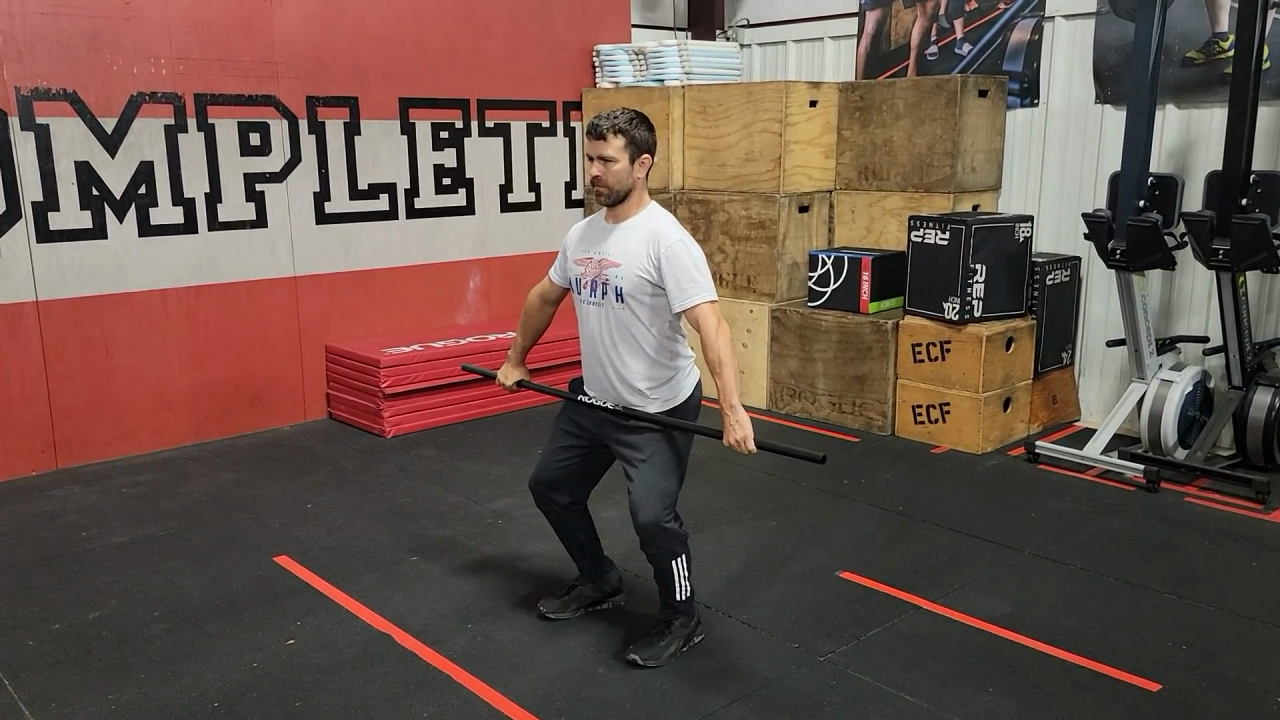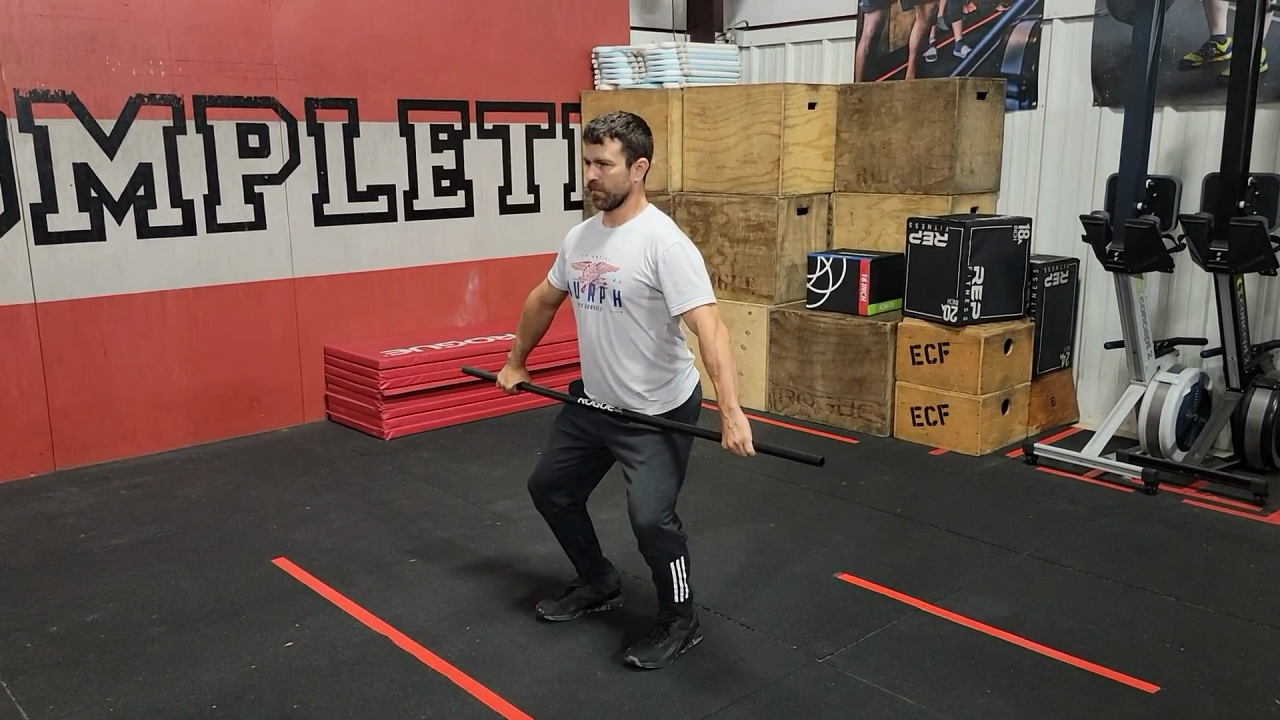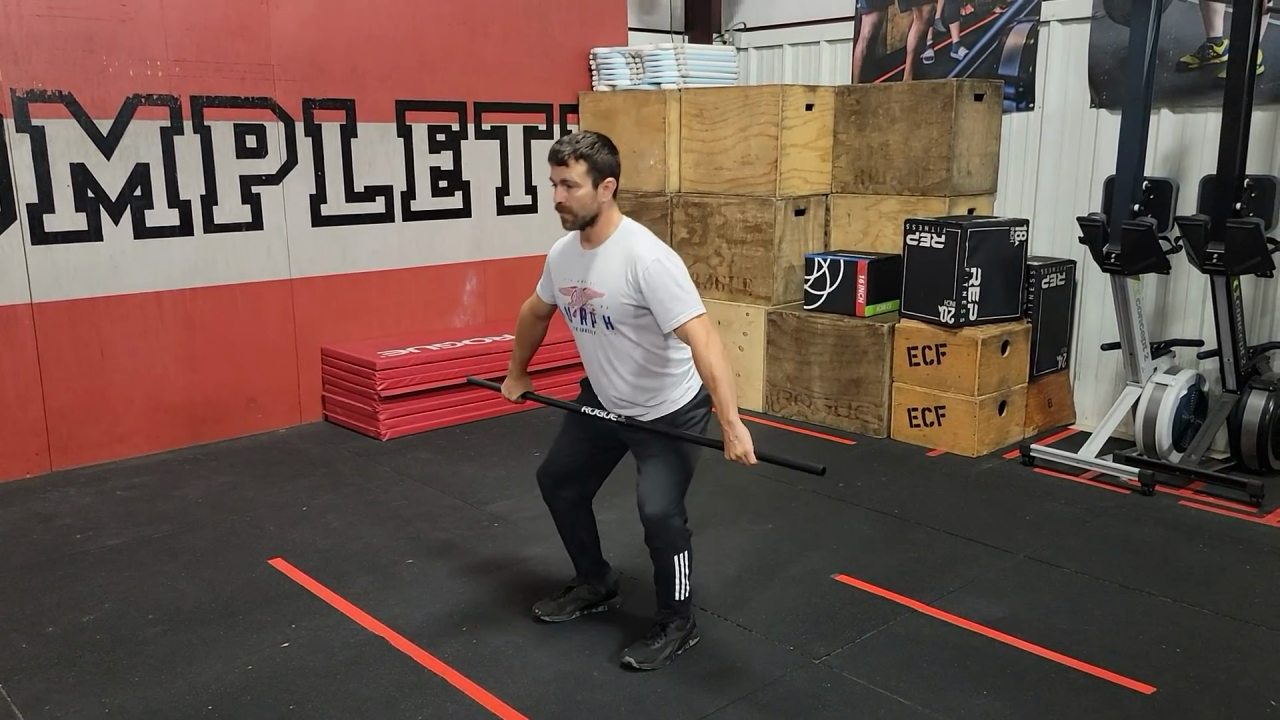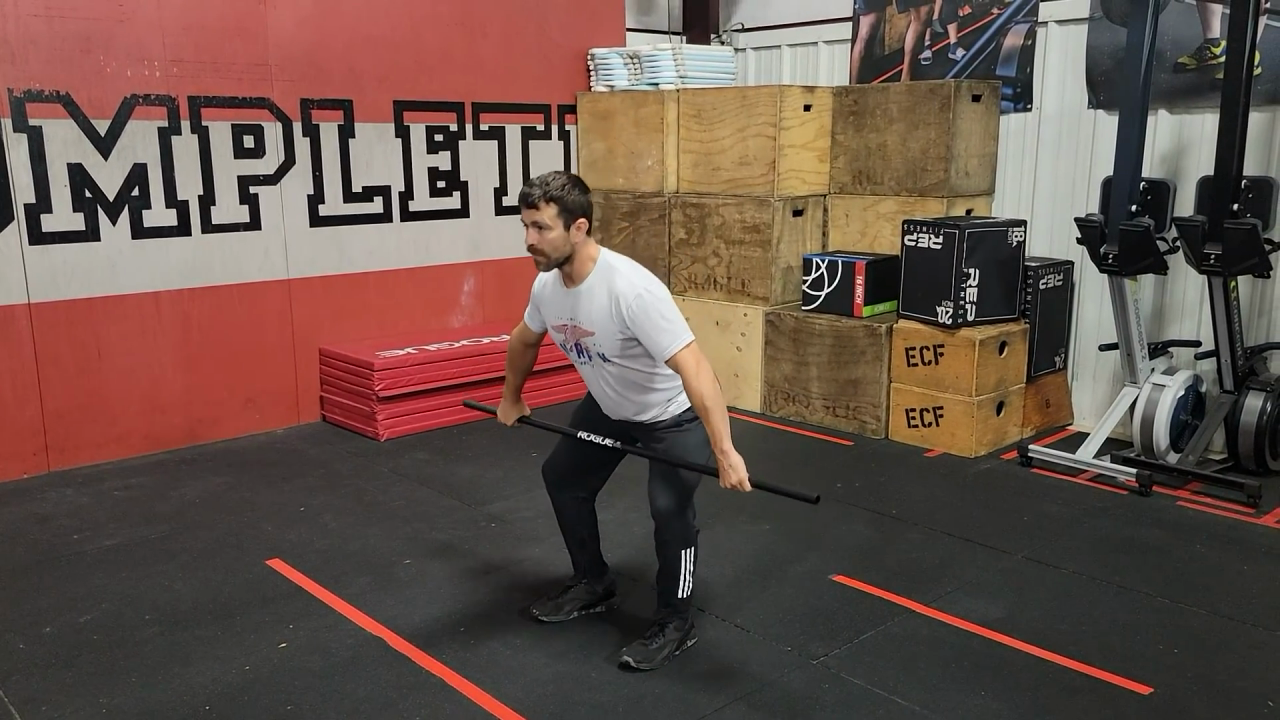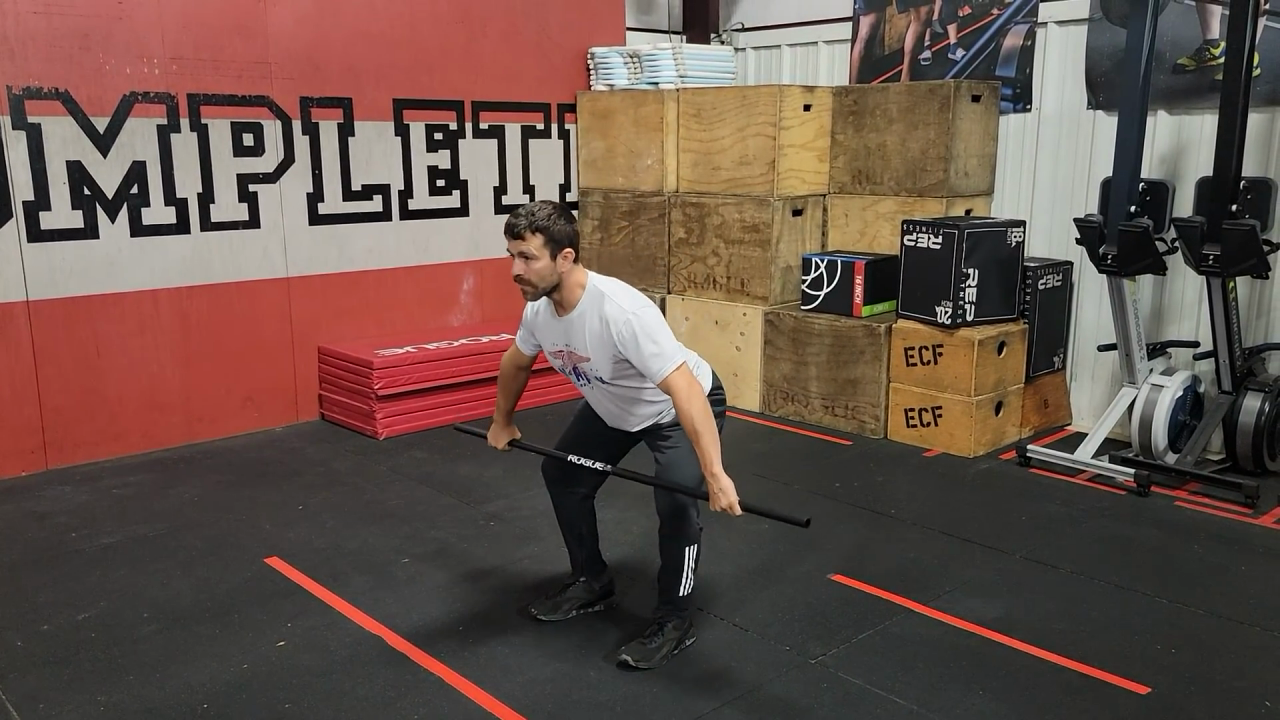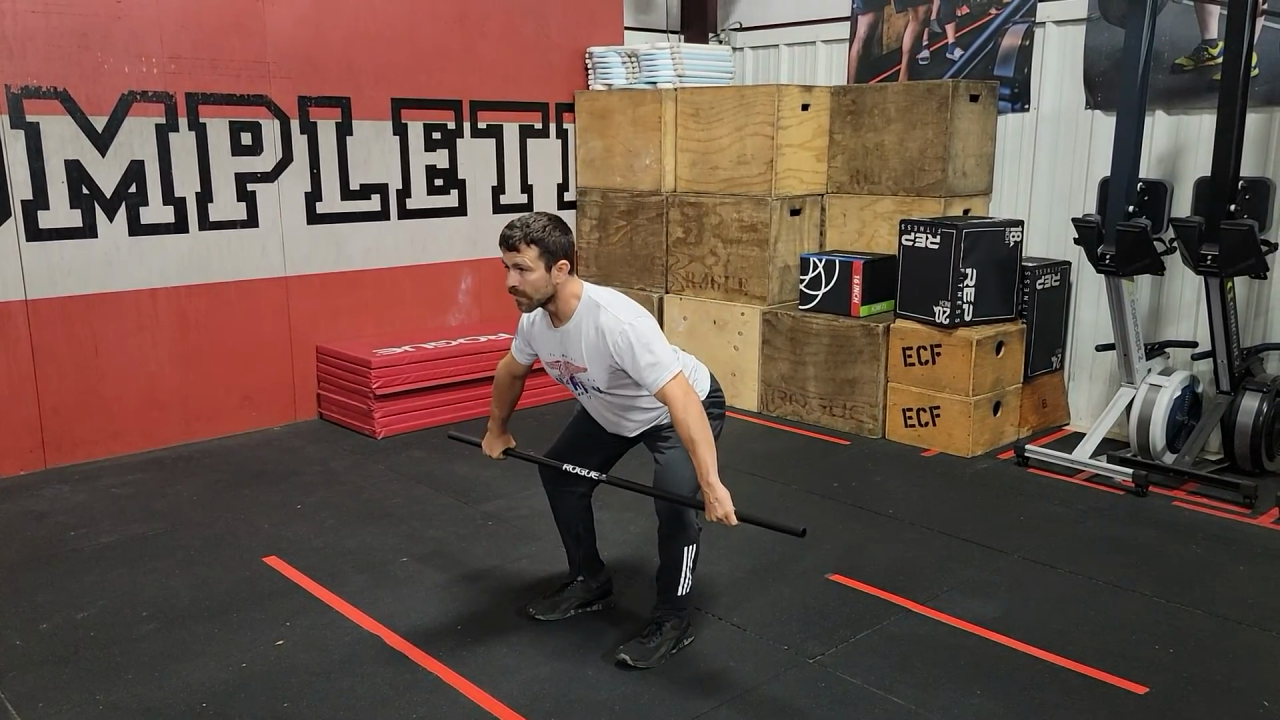
dt=0.3s
person 1, frame 1
left shoulder: (666, 239)
right shoulder: (581, 234)
left elbow: (709, 323)
right elbow: (544, 296)
left wrist: (732, 409)
right wrist: (515, 359)
left hip: (657, 410)
right hip: (592, 399)
left knee: (652, 516)
right knee: (550, 486)
left ankle: (681, 620)
right ankle: (599, 581)
person 1, frame 2
left shoulder: (664, 243)
right shoulder: (579, 237)
left elbow: (708, 326)
right elbow: (543, 300)
left wrist: (731, 411)
right wrist: (515, 362)
left hip: (656, 413)
right hip: (592, 402)
left knee: (650, 517)
right knee: (549, 488)
left ankle: (679, 622)
right ankle: (597, 585)
person 1, frame 3
left shoulder: (646, 257)
right shoulder: (562, 253)
left elbow: (702, 339)
right elbow: (535, 313)
left wrist: (730, 423)
right wrist: (517, 373)
left hip: (670, 409)
right hip: (603, 401)
left knee: (659, 510)
right knee: (558, 480)
left ankle: (676, 623)
right ankle: (595, 584)
person 1, frame 4
left shoulder: (630, 288)
right shoulder: (547, 285)
left elbow: (693, 367)
right elbow: (524, 340)
left wrist: (724, 451)
right wrist: (511, 397)
left hip: (674, 410)
right hip: (610, 406)
left knee: (669, 506)
right knee: (562, 478)
left ankle: (675, 623)
right ankle: (592, 583)
person 1, frame 5
left shoulder: (621, 311)
right shoulder: (538, 310)
left elbow: (686, 391)
right elbow: (516, 363)
left wrist: (714, 475)
right wrist: (502, 421)
left hip: (680, 406)
right hip: (613, 407)
left knee: (675, 499)
right knee: (562, 474)
left ankle: (674, 620)
right ankle: (591, 583)
person 1, frame 6
left shoulder: (617, 321)
right shoulder: (533, 320)
left elbow: (682, 401)
right elbow: (511, 372)
left wrist: (711, 485)
right wrist: (497, 430)
left hip: (685, 406)
left knee: (675, 499)
right knee: (560, 473)
left ankle: (672, 619)
right ankle: (589, 581)
